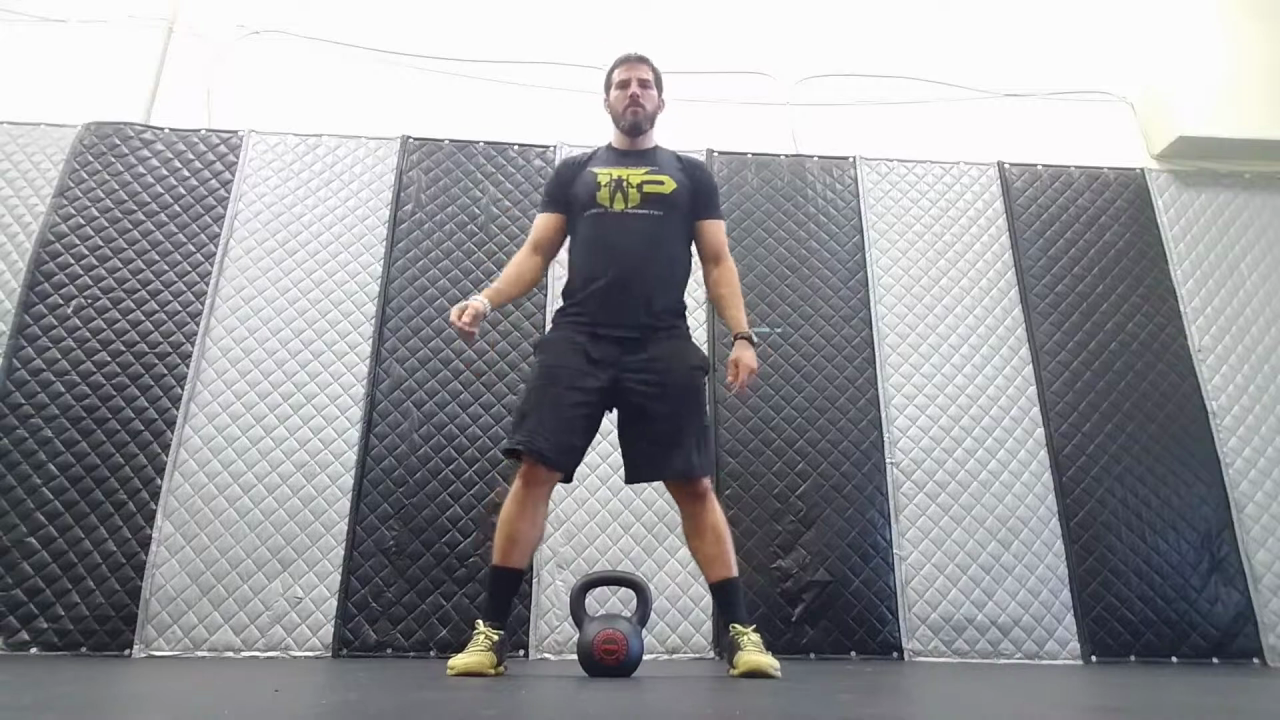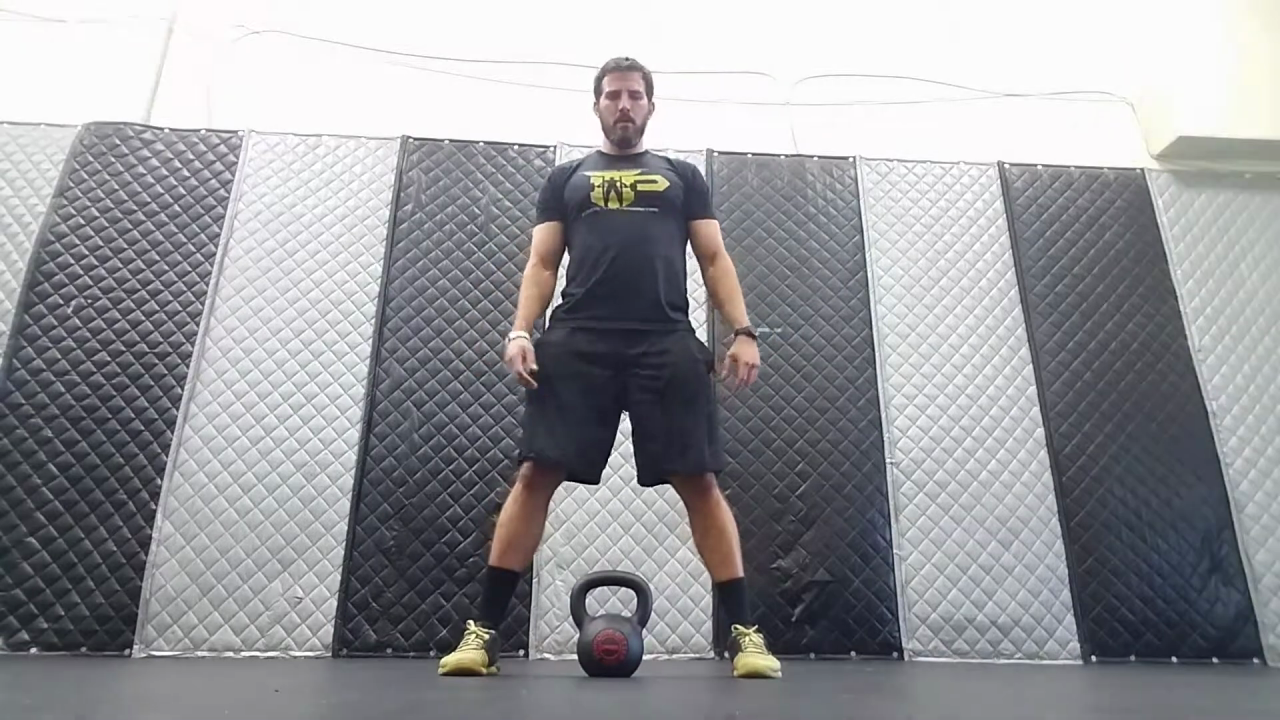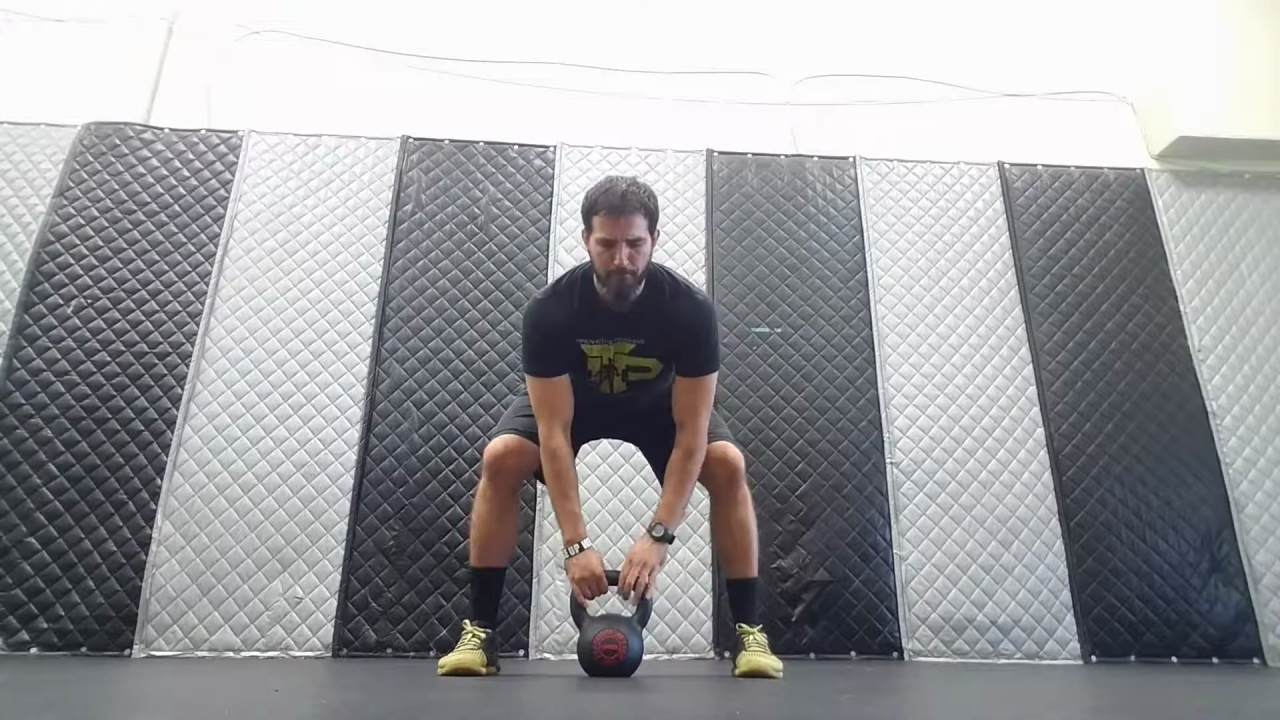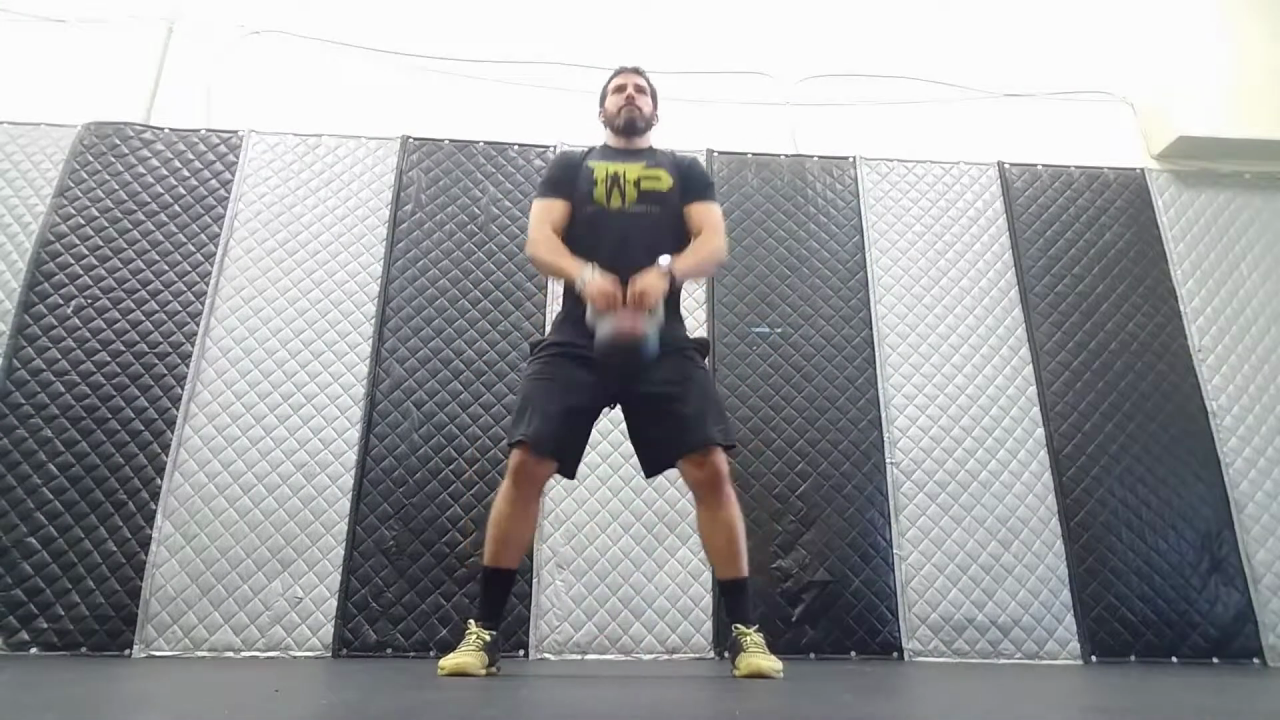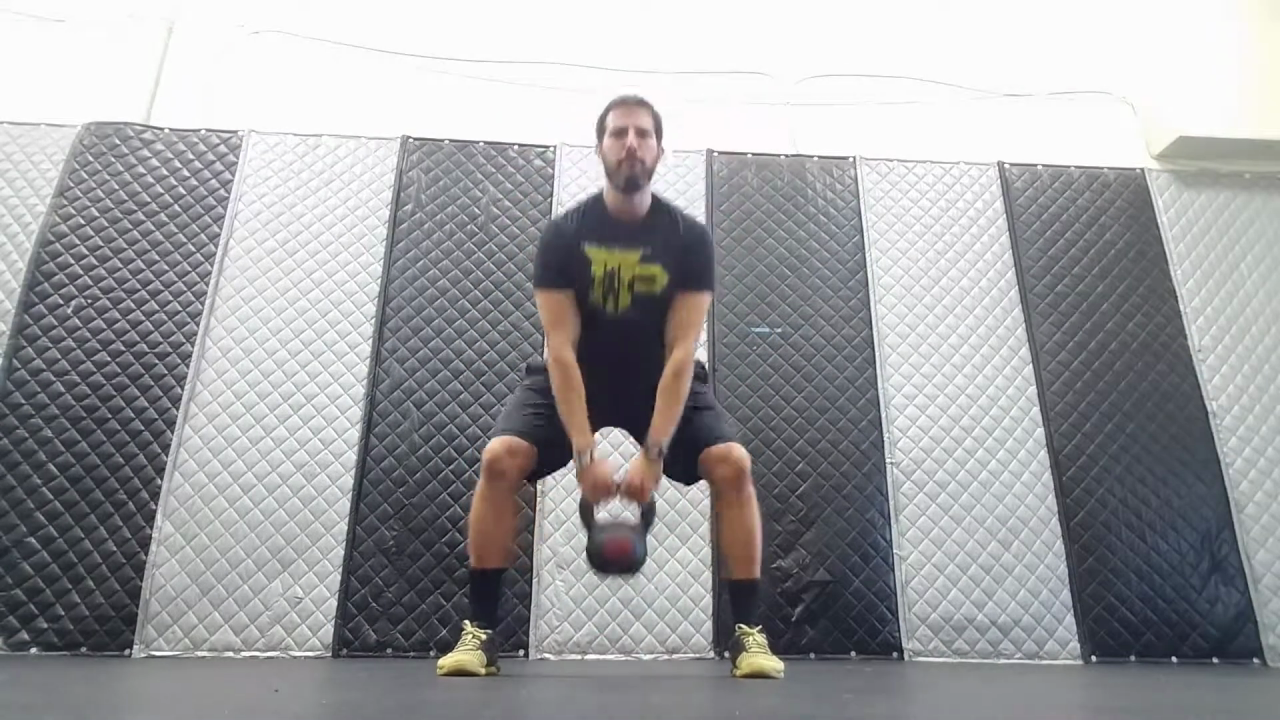
dt=1s
person 1, frame 1
left shoulder: (691, 174)
right shoulder: (574, 171)
left elbow: (718, 261)
right elbow: (535, 252)
left wrist: (742, 335)
right wrist: (486, 299)
left hip: (662, 348)
right hip: (576, 342)
left knee: (693, 486)
right knee: (533, 471)
left ankle: (739, 631)
right ankle: (491, 631)
person 1, frame 2
left shoulder: (682, 175)
right shoulder: (567, 177)
left elbow: (715, 260)
right elbow: (541, 264)
left wrist: (743, 331)
right wrist: (521, 330)
left hip: (666, 344)
right hip: (577, 342)
left knee: (699, 483)
right knee: (537, 476)
left ankle: (744, 632)
right ankle: (483, 631)
person 1, frame 3
left shoulder: (691, 310)
right shoulder: (549, 310)
left elbow: (692, 430)
right elbow: (555, 434)
left wrist: (659, 535)
right wrist: (576, 545)
left hip: (656, 403)
right hip: (567, 401)
left knee: (727, 464)
right knee: (503, 457)
left ankle: (748, 631)
right ankle: (480, 632)
person 1, frame 4
left shoulder: (682, 170)
right shoulder: (571, 167)
left elbow: (714, 245)
right elbow: (538, 242)
left wrist: (666, 272)
right wrist: (583, 275)
left hip: (662, 343)
right hip: (576, 343)
left knee: (712, 472)
right knee: (525, 466)
left ankle: (744, 632)
right ankle: (482, 632)
person 1, frame 5
left shoulder: (691, 239)
right shoulder: (563, 236)
left elbow: (681, 354)
right elbow: (560, 351)
left wrist: (654, 454)
right wrist: (584, 455)
left hip: (659, 382)
right hip: (579, 378)
left knee: (732, 466)
right knee: (501, 459)
left ankle: (747, 631)
right ankle: (480, 630)
